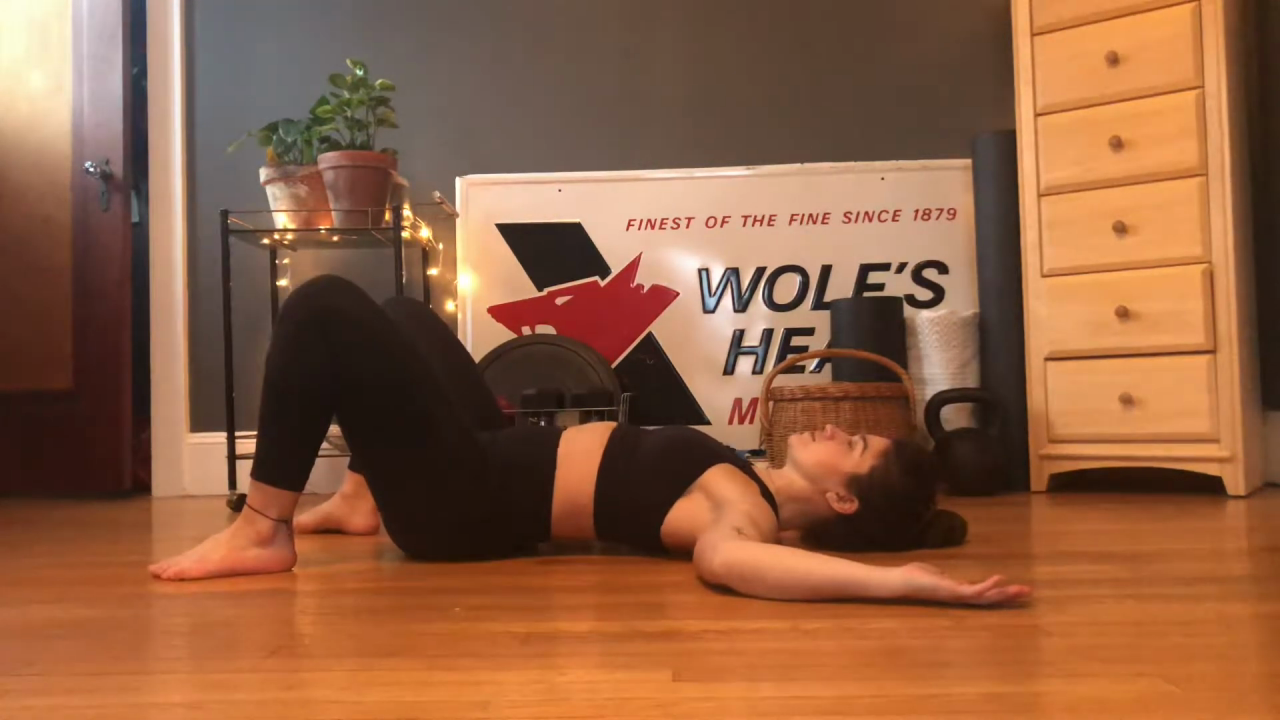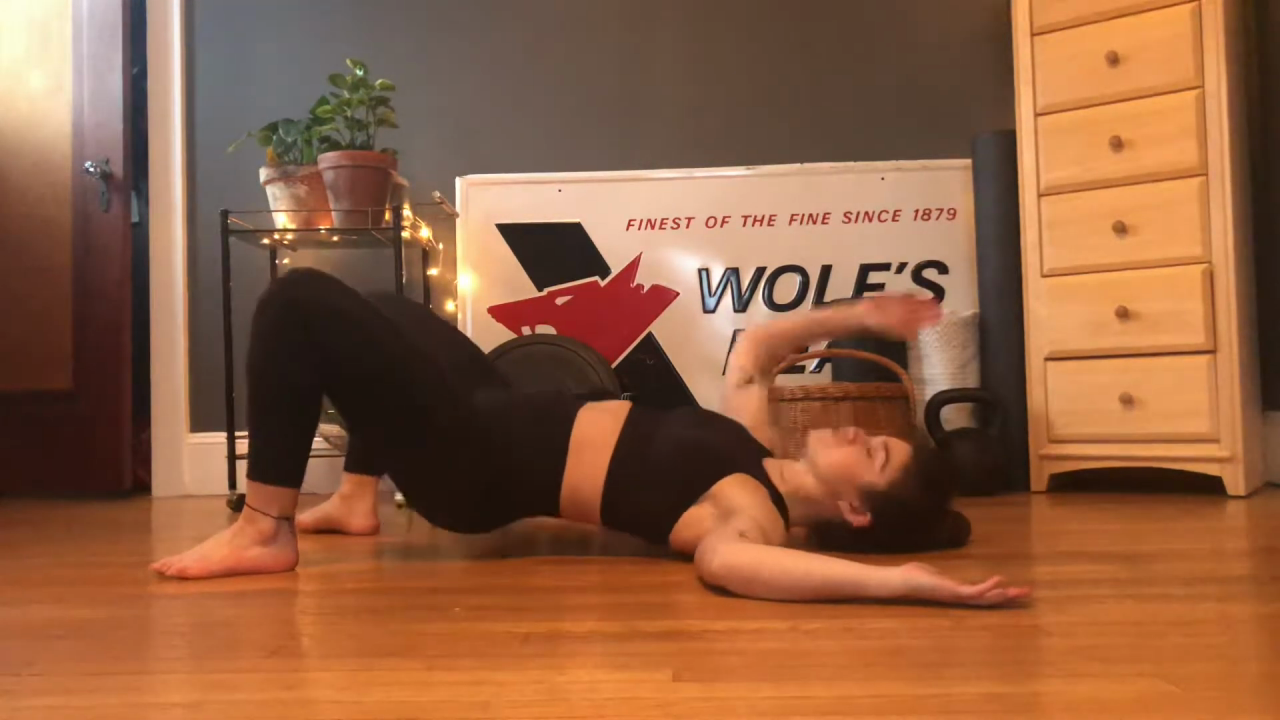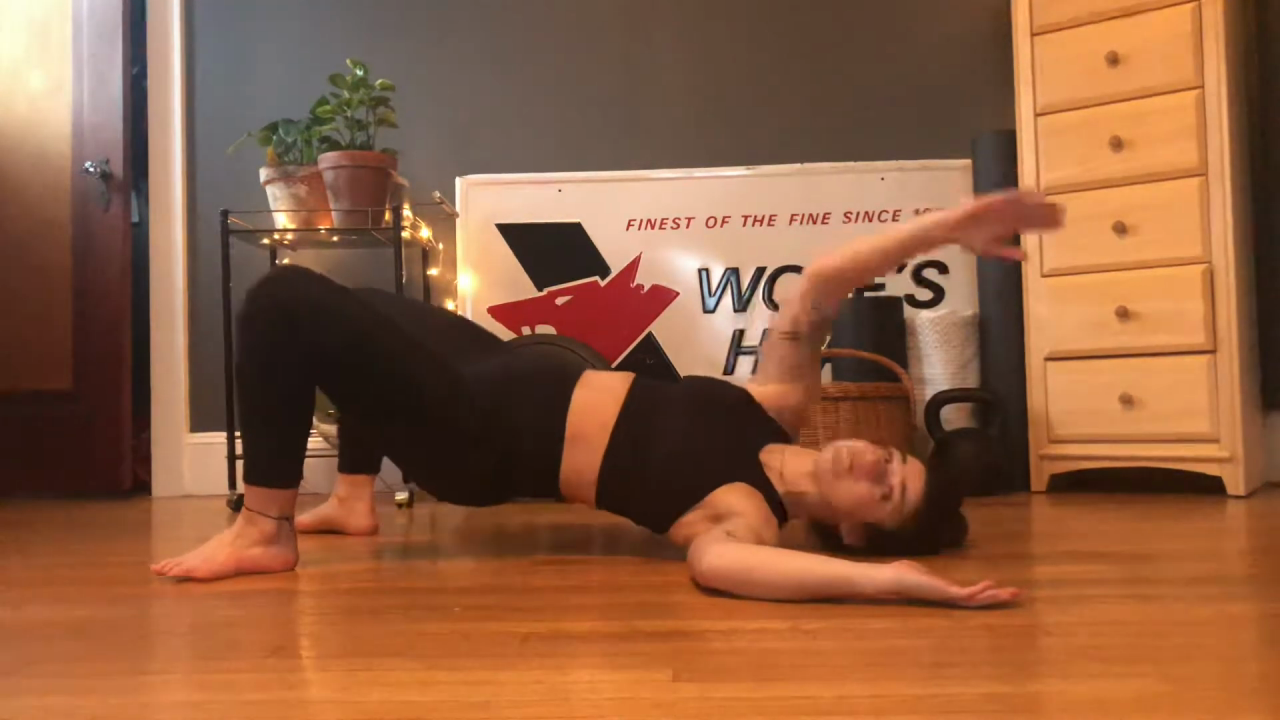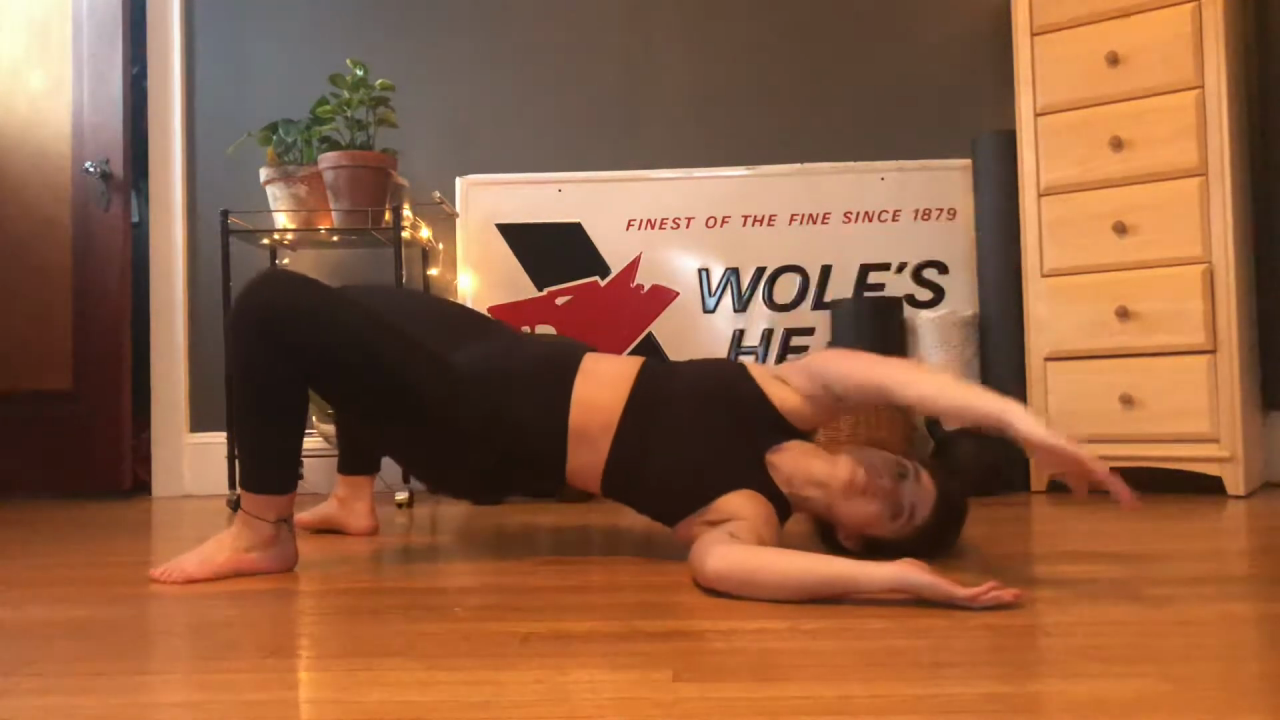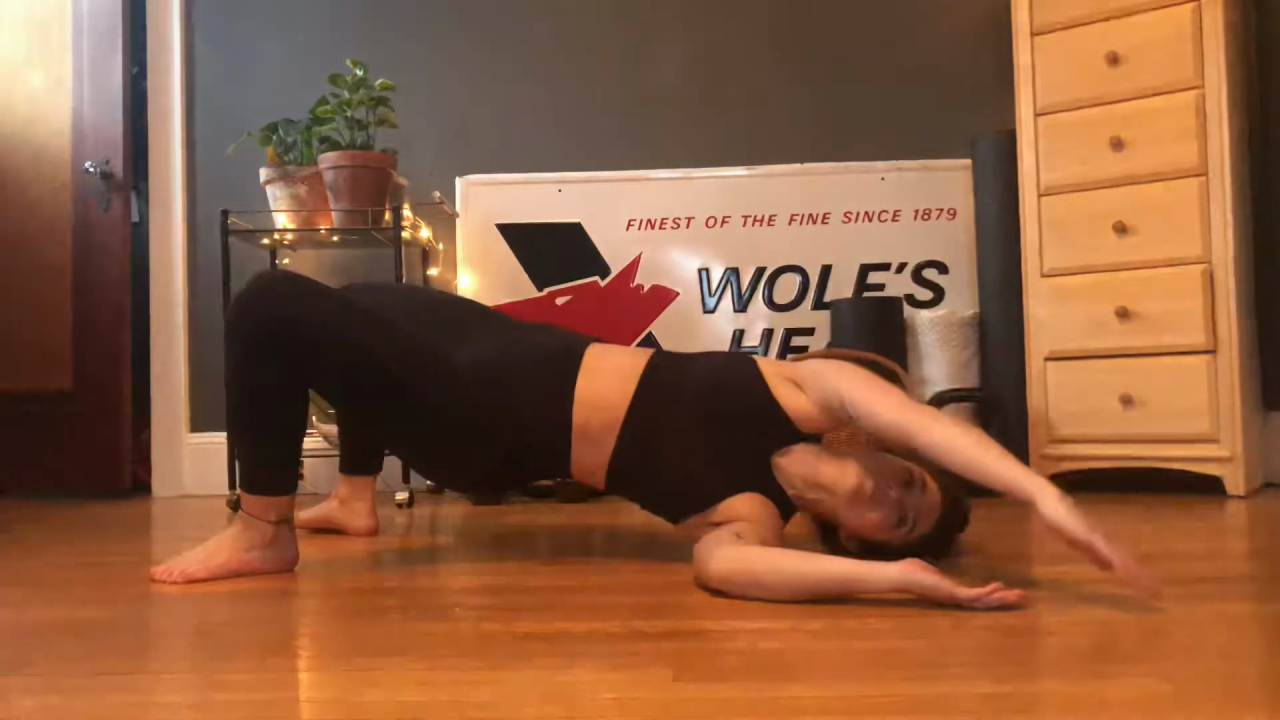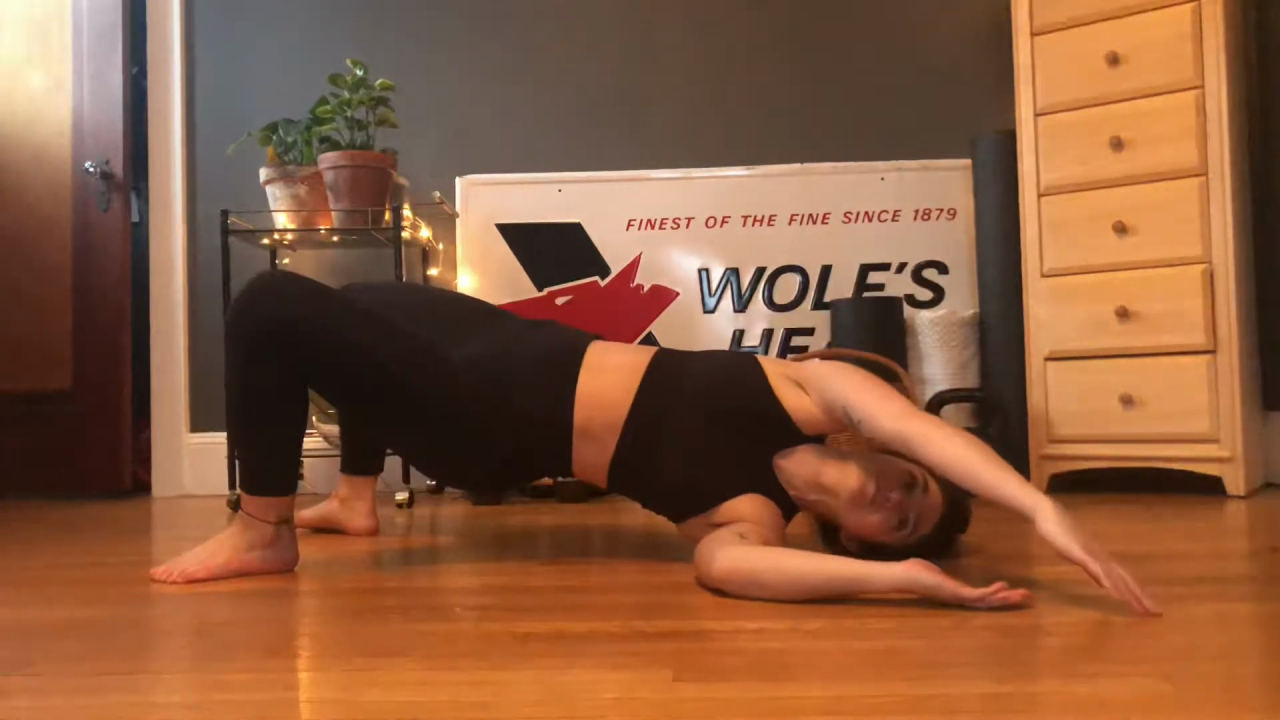
dt=0.3s
person 1, frame 1
left shoulder: (746, 509)
right shoulder: (752, 483)
left elbow: (724, 559)
left wrist: (897, 581)
left hip: (466, 501)
right hip: (498, 450)
left knee: (322, 307)
right knee: (399, 315)
left ankle: (260, 532)
right ankle: (356, 500)
person 1, frame 2
left shoulder: (757, 515)
right shoulder: (758, 444)
left elbow: (724, 560)
right elbow: (755, 343)
left wrist: (901, 581)
right wrist: (860, 315)
left hip: (475, 465)
right hip: (501, 412)
left knee: (297, 299)
right knee: (386, 312)
left ankle: (262, 532)
right ankle: (355, 500)
person 1, frame 3
left shoulder: (747, 516)
right shoulder: (782, 406)
left elbow: (716, 565)
right elbow: (812, 288)
right wrist: (943, 222)
left hip: (478, 442)
right hip: (507, 377)
left knee: (281, 301)
right knee: (350, 307)
left ankle: (263, 531)
right ankle: (352, 502)
person 1, frame 4
left shoulder: (750, 515)
right shoulder: (798, 409)
left elbow: (718, 565)
right elbow: (883, 372)
right wrist: (1025, 418)
left hip: (484, 435)
right hip: (512, 357)
left knee: (271, 305)
right knee: (361, 306)
left ankle: (260, 535)
right ankle: (351, 502)
person 1, frame 5
left shoulder: (750, 516)
right shoulder: (810, 399)
left elbow: (720, 566)
right elbow: (921, 416)
right wrist: (1043, 489)
left hip: (491, 431)
right hip: (518, 347)
left knee: (267, 307)
right knee: (354, 305)
left ankle: (260, 537)
right ankle: (352, 502)
person 1, frame 6
left shoulder: (751, 516)
right shoulder: (812, 400)
left elbow: (722, 566)
right elbow: (922, 425)
right wrist: (1040, 505)
left hip: (491, 428)
right hip: (521, 345)
left knee: (268, 308)
right knee: (358, 305)
left ankle: (261, 536)
right ankle: (353, 501)
